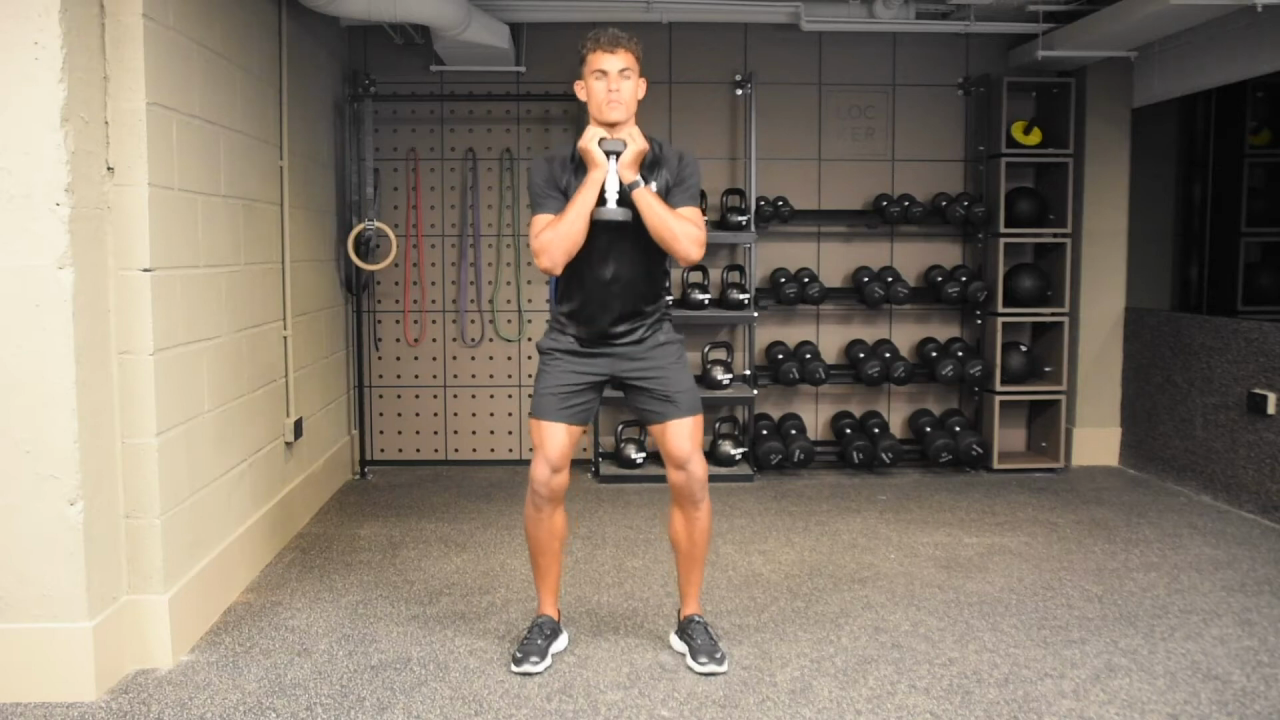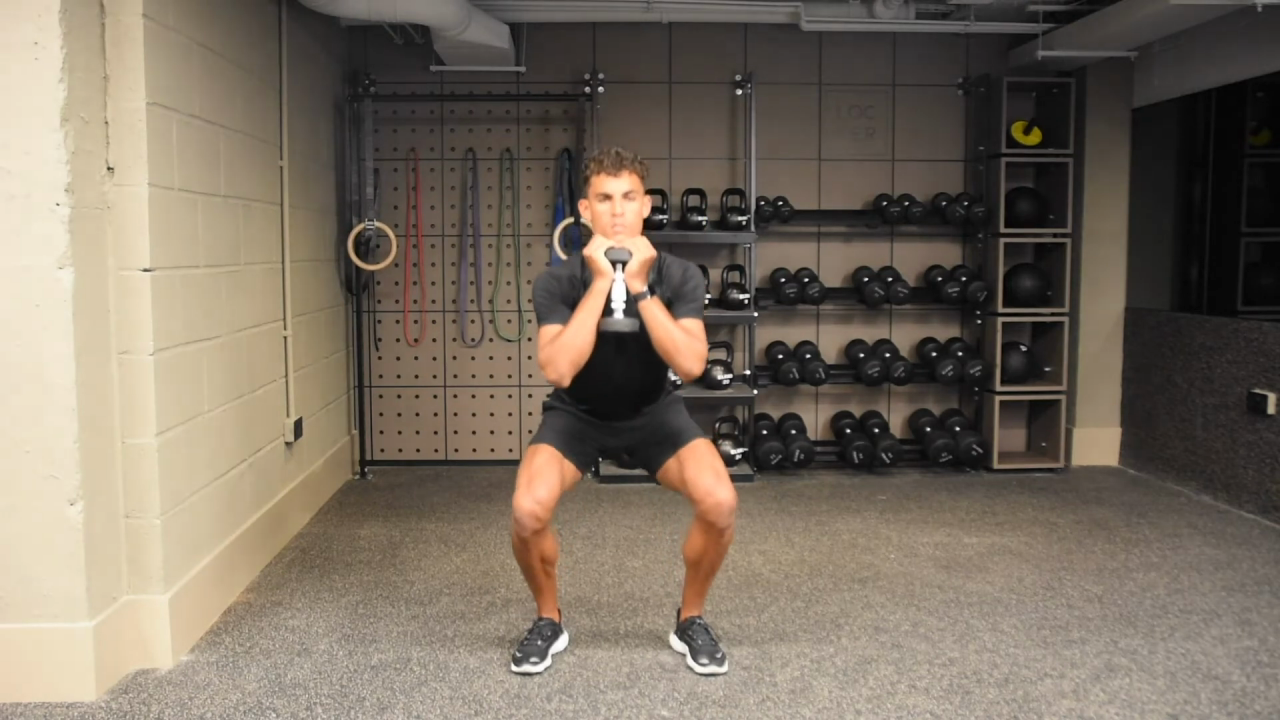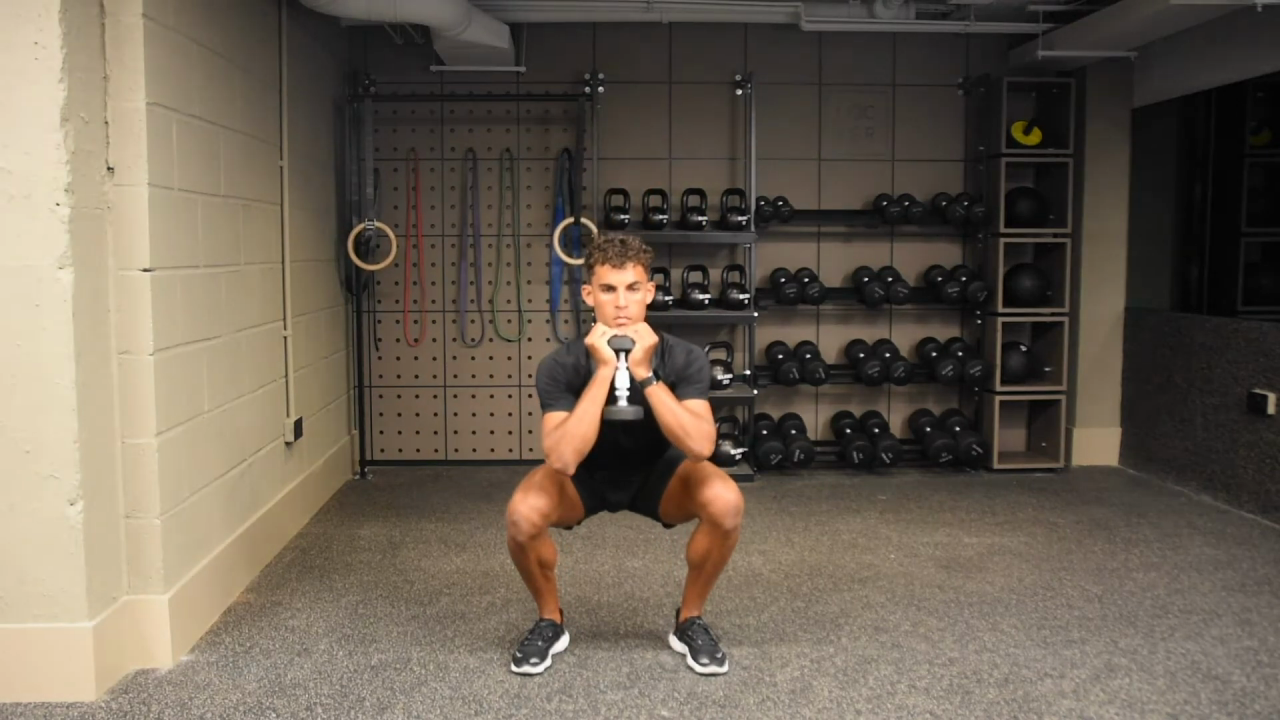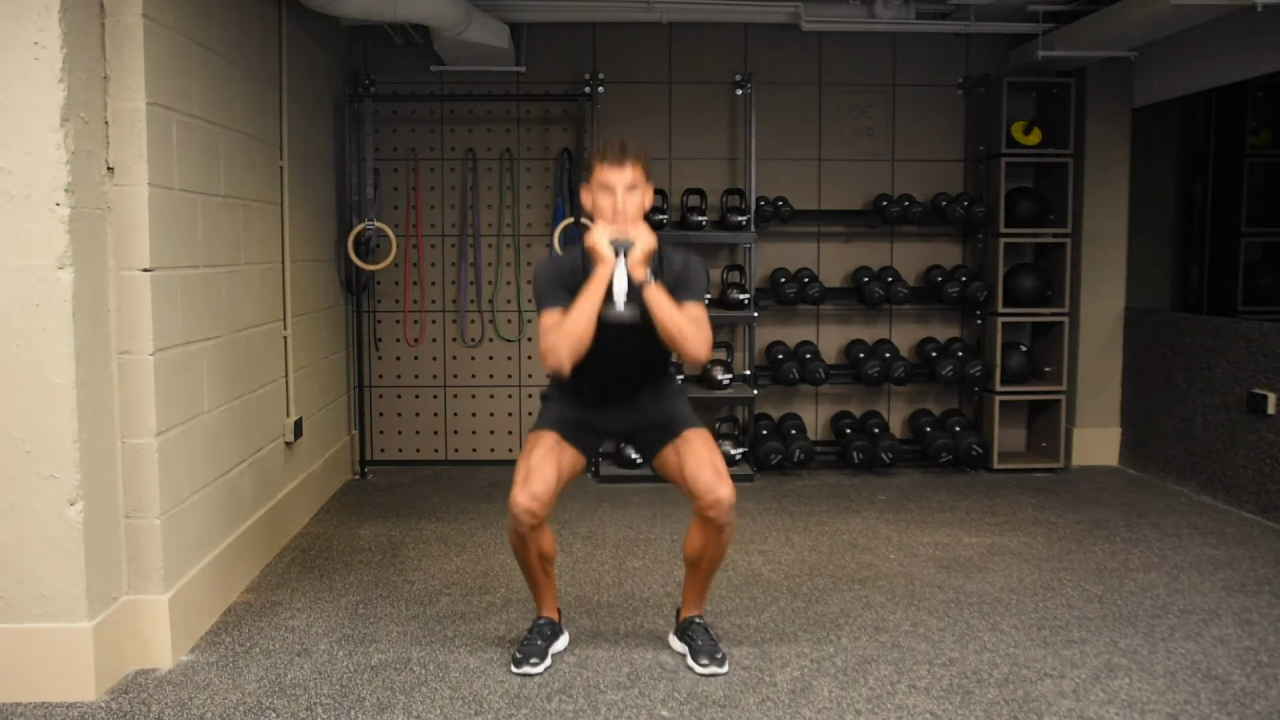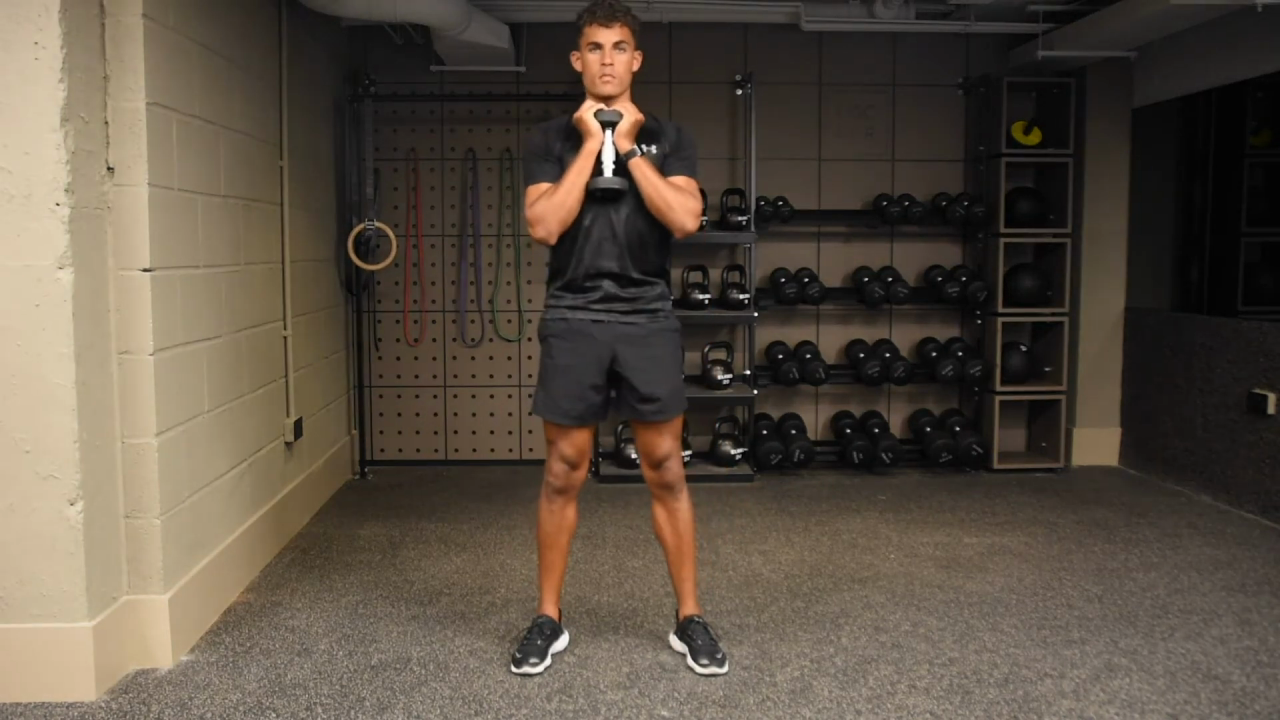
dt=1s
person 1, frame 1
left shoulder: (673, 165)
right shoulder: (553, 169)
left elbow: (691, 249)
right elbow: (549, 257)
left wrist: (631, 176)
right wrist: (595, 174)
left hip: (650, 337)
right hip: (573, 341)
left knee: (690, 475)
right knee: (546, 478)
left ankle: (690, 619)
right ankle: (548, 619)
person 1, frame 2
left shoulder: (679, 276)
right shoulder: (558, 281)
left elbow: (692, 365)
right elbow: (558, 372)
left wrist: (640, 288)
right wrist: (601, 284)
left hip: (653, 411)
right hip: (577, 413)
left knee: (720, 502)
right knee: (528, 510)
left ankle: (690, 620)
right ankle: (548, 621)
person 1, frame 3
left shoulder: (683, 358)
right shoulder: (562, 365)
left elbow: (701, 447)
right elbow: (562, 460)
left wrist: (644, 373)
right wrist: (604, 371)
left hip: (656, 469)
right hip: (586, 473)
left knee: (725, 502)
right knee: (524, 513)
left ankle: (690, 620)
right ankle: (550, 621)
person 1, frame 4
left shoulder: (679, 265)
right shoulder: (560, 270)
left elbow: (697, 350)
right elbow: (558, 359)
left wrist: (642, 275)
right wrist: (602, 270)
left hip: (654, 398)
right hip: (578, 402)
left knee: (717, 498)
right knee: (527, 505)
left ankle: (690, 620)
right ankle: (548, 620)
person 1, frame 5
left shoulder: (667, 137)
right shoulder: (550, 139)
left elbow: (686, 219)
right elbow: (544, 226)
left wrist: (628, 148)
right wrist: (590, 144)
left hip: (648, 320)
right hip: (573, 321)
left knee: (665, 471)
right knee: (564, 472)
left ankle: (689, 619)
right ankle: (548, 619)
